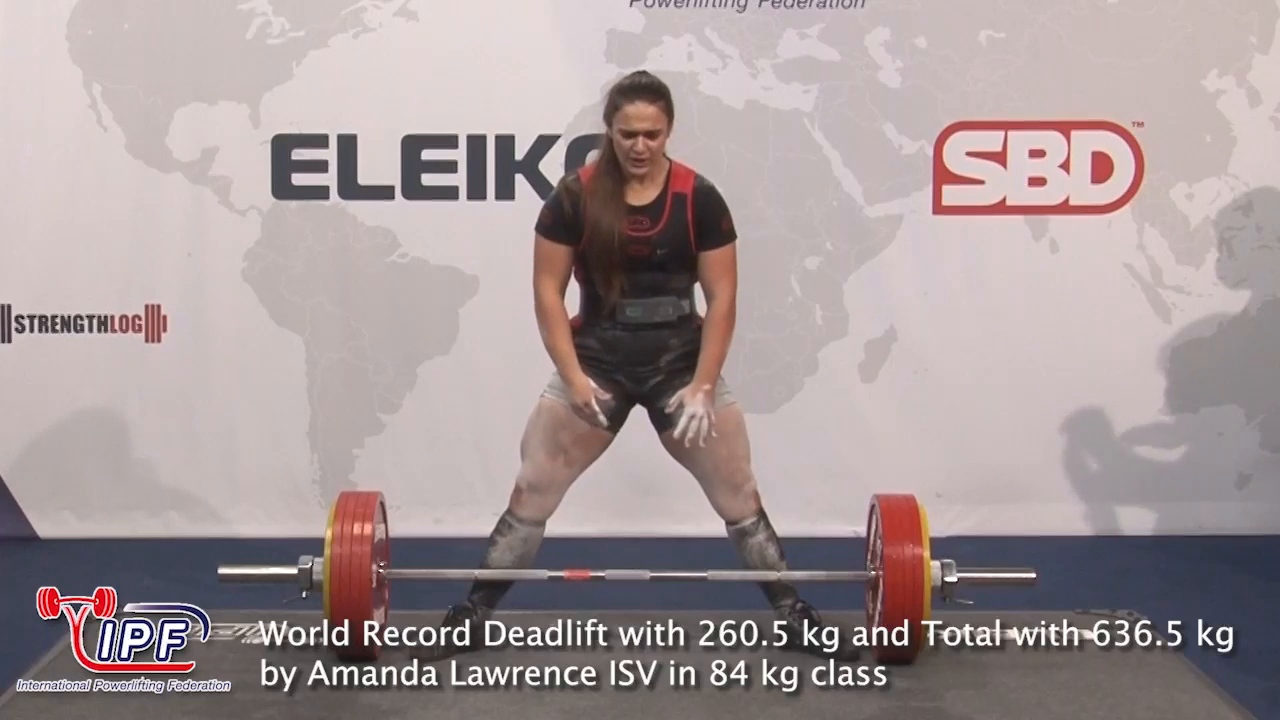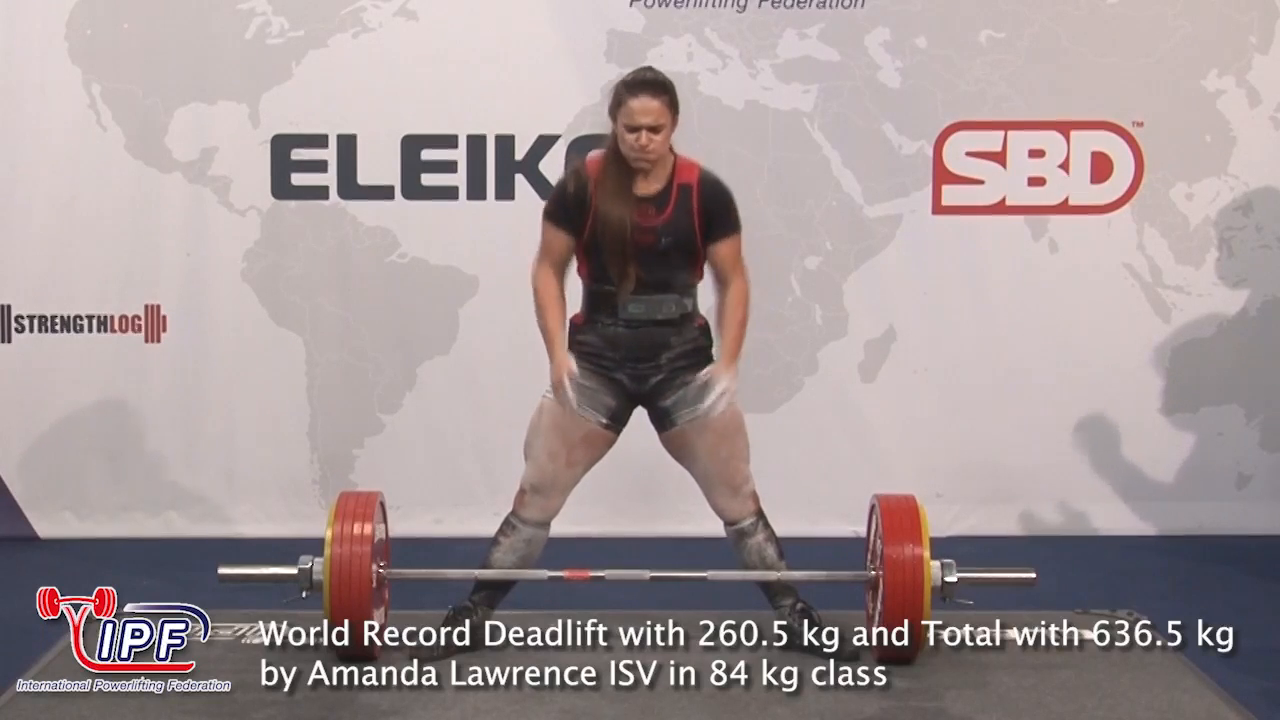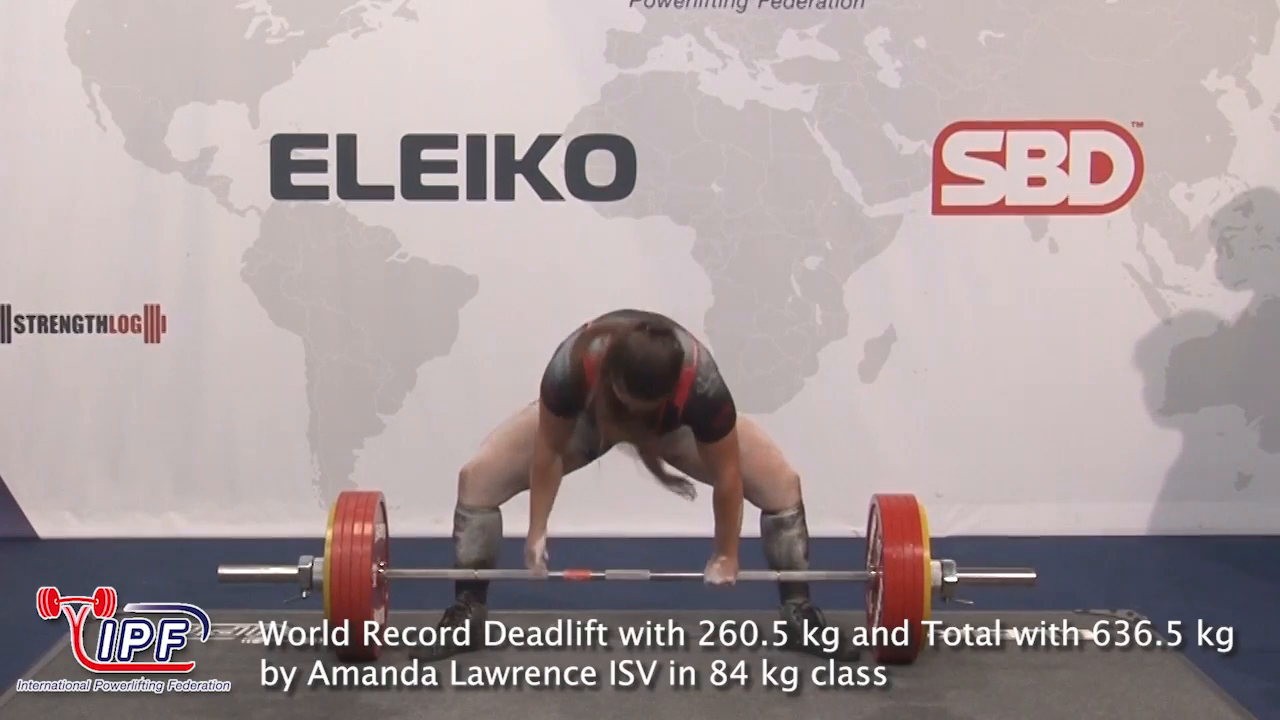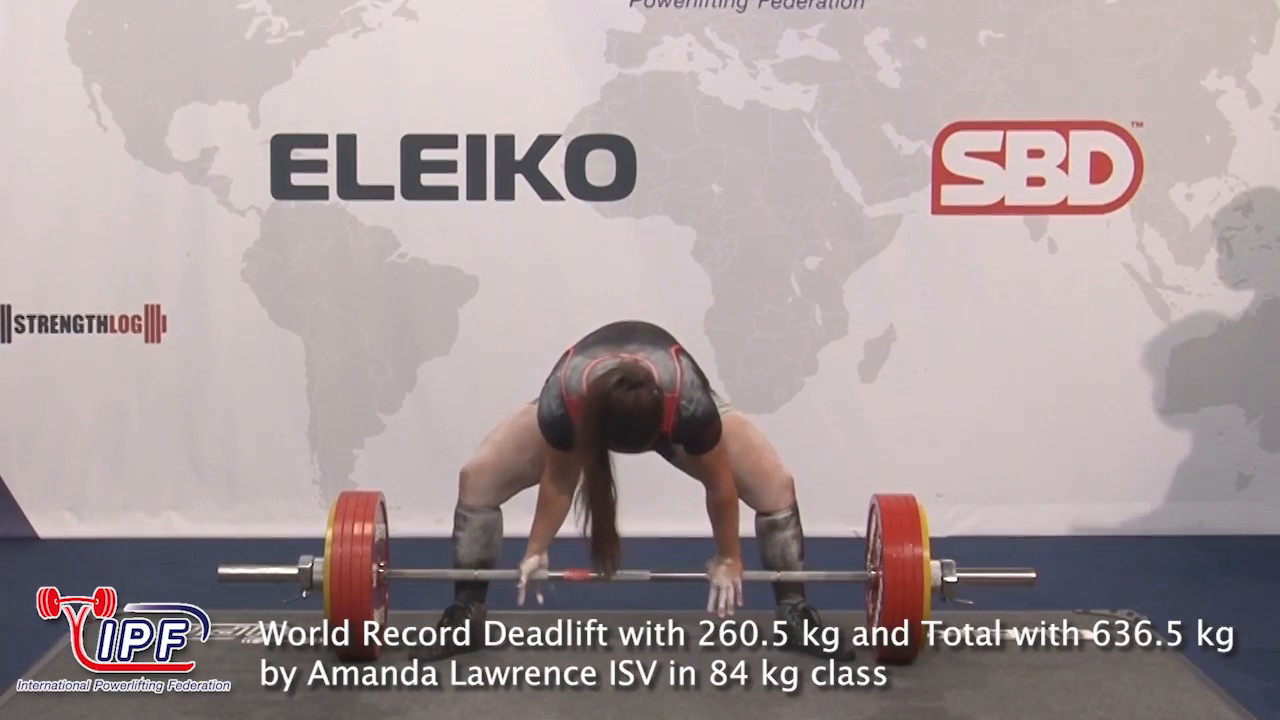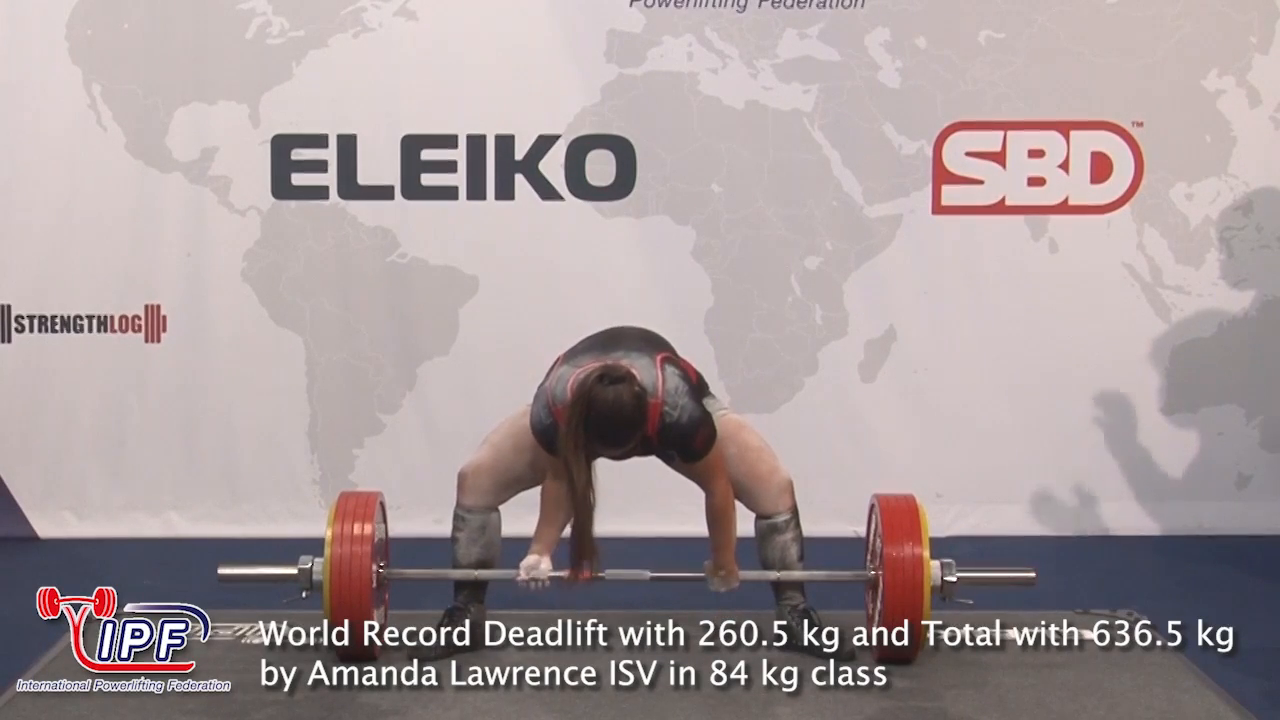
dt=1s
person 1, frame 1
left shoulder: (699, 198)
right shoulder: (574, 196)
left elbow: (721, 298)
right elbow: (548, 291)
left wrist: (704, 386)
right wrist: (571, 377)
left hip: (679, 363)
right hip: (596, 363)
left knee: (738, 495)
right knee: (531, 491)
left ankle: (794, 617)
right ankle: (471, 614)
person 1, frame 2
left shoulder: (705, 191)
right shoulder: (580, 186)
left elbow: (733, 283)
right elbow: (548, 274)
left wrist: (727, 362)
right wrist: (556, 352)
left hip: (684, 362)
right hip: (596, 361)
left knee: (736, 497)
right knee: (537, 493)
left ankle: (794, 616)
right ankle: (472, 615)
person 1, frame 3
left shoulder: (702, 385)
right shoulder: (572, 366)
left elbow: (727, 475)
right elbow: (549, 451)
left wrist: (726, 555)
right wrist: (537, 530)
left hip: (678, 422)
right hip: (586, 414)
left knee: (782, 484)
right knee: (477, 479)
left ankle: (799, 612)
right ankle: (467, 611)
person 1, frame 4
left shoulder: (689, 402)
right shoulder: (561, 400)
left elbow: (720, 483)
right elbow: (559, 480)
left wrist: (728, 558)
right wrist: (536, 551)
left hip: (671, 399)
right hip: (585, 399)
left knee: (775, 485)
right knee: (477, 478)
left ankle: (794, 613)
right ankle: (467, 612)
person 1, frame 5
left shoulder: (679, 409)
right shoulder: (552, 407)
left elbow: (717, 488)
right elbow: (560, 478)
left wrist: (724, 563)
right wrist: (541, 550)
left hip: (667, 403)
right hip: (577, 407)
left knee: (775, 487)
right knee: (475, 479)
left ankle: (794, 614)
right ankle: (466, 612)
